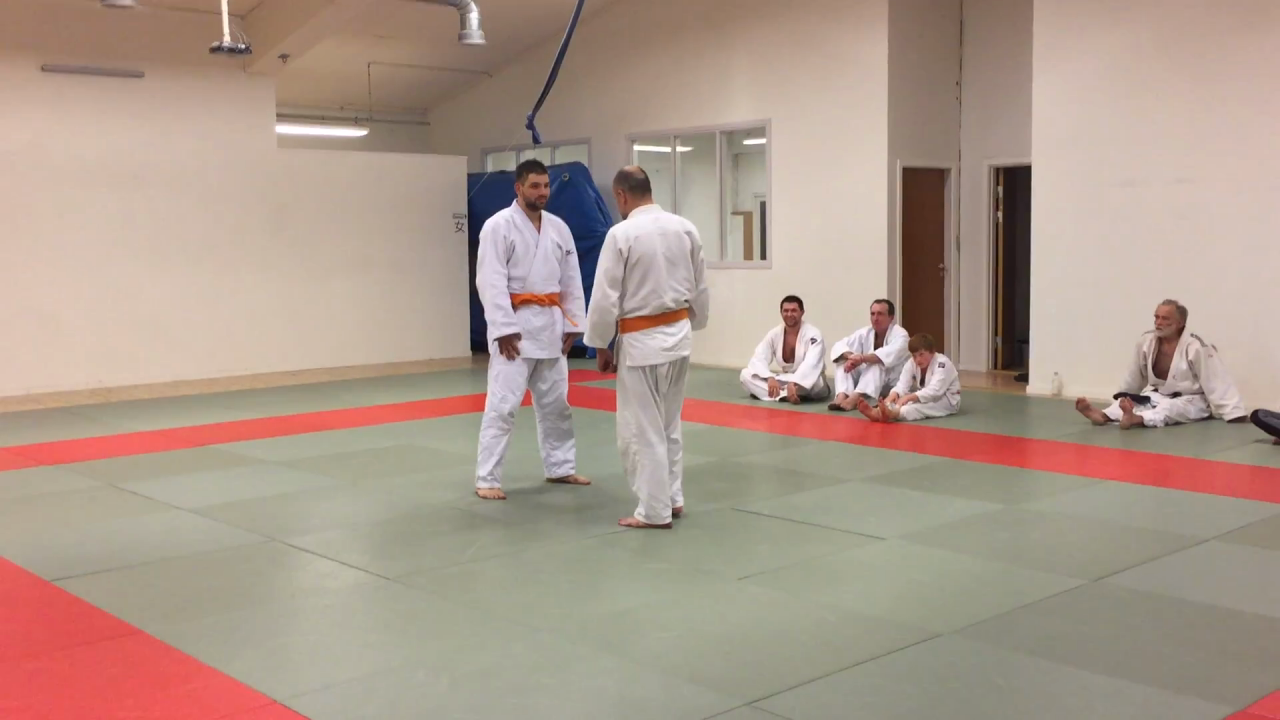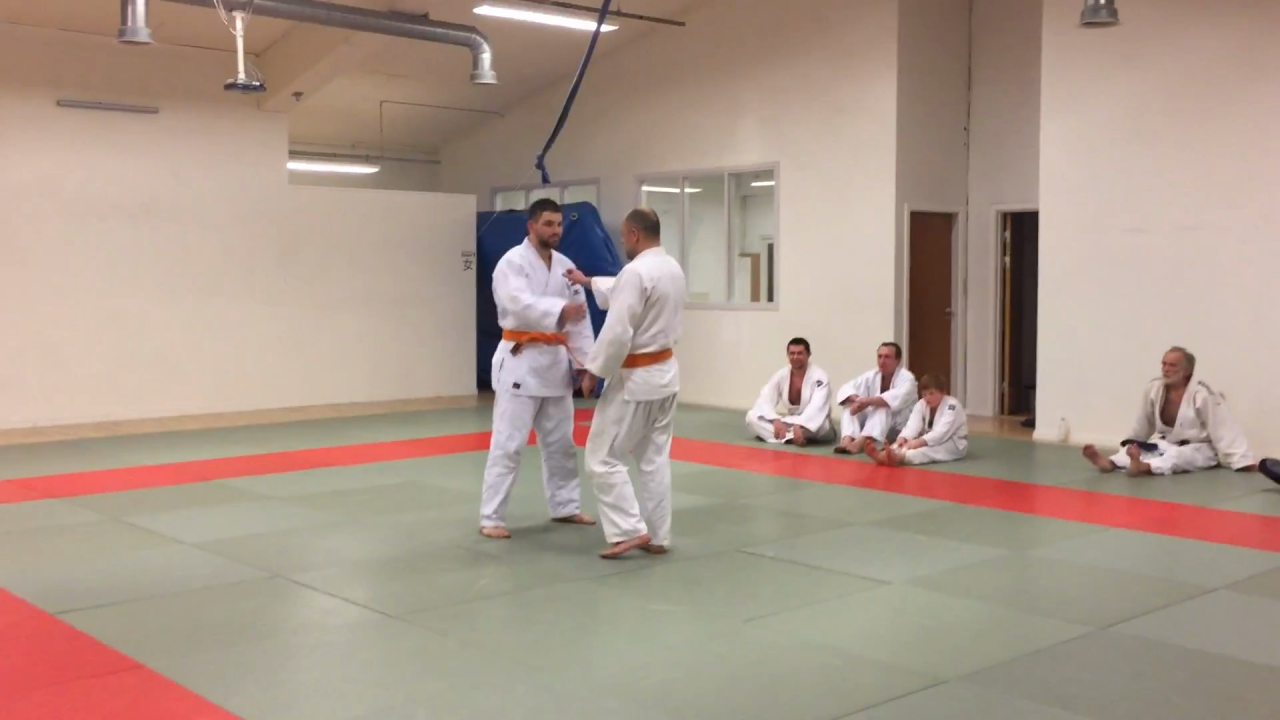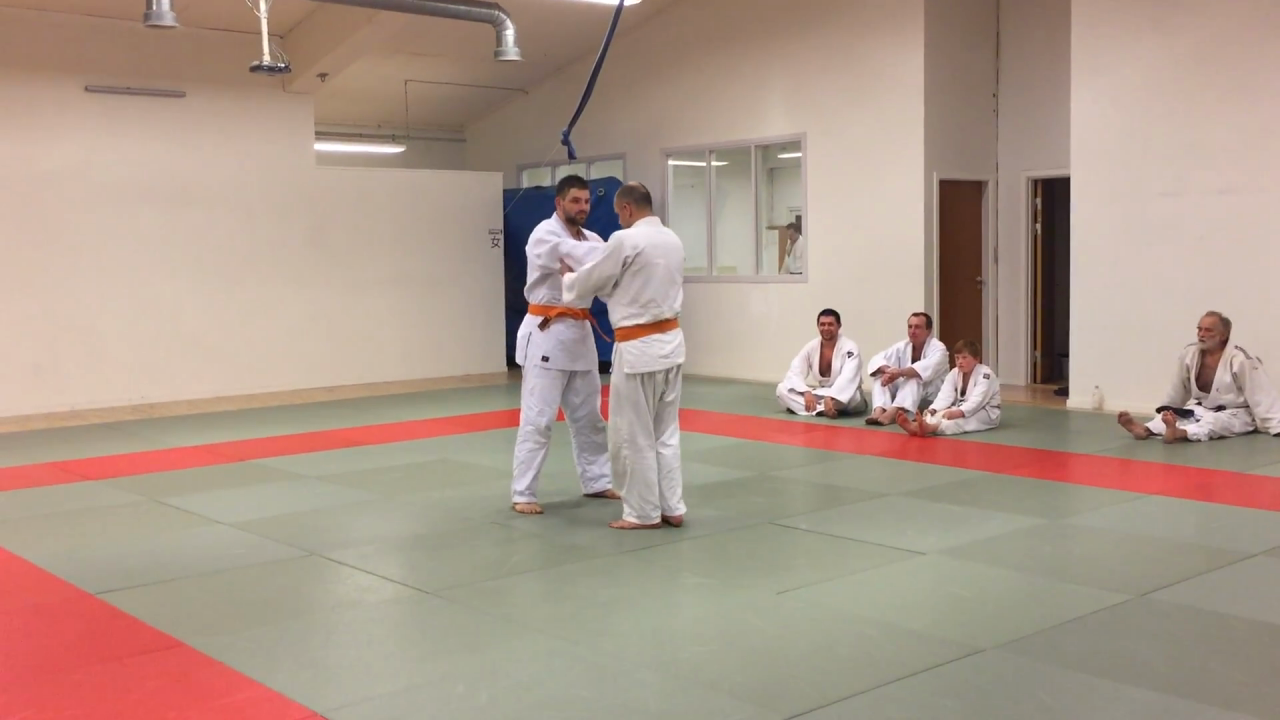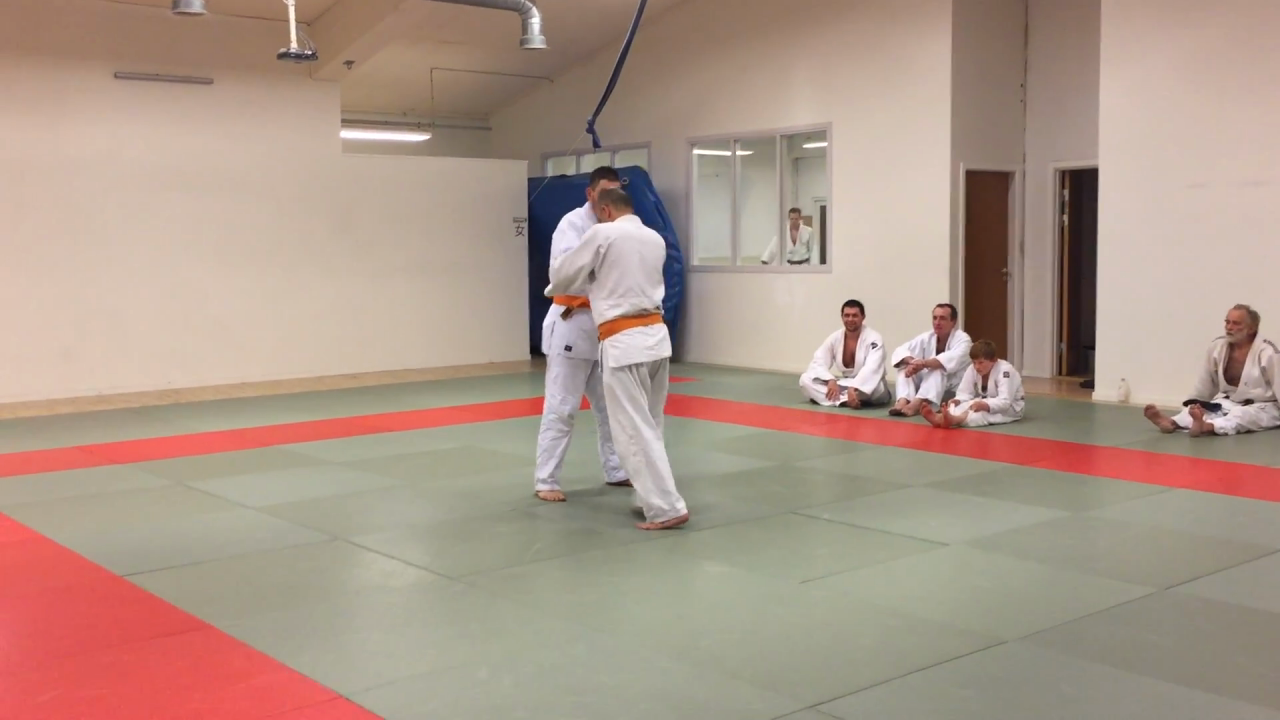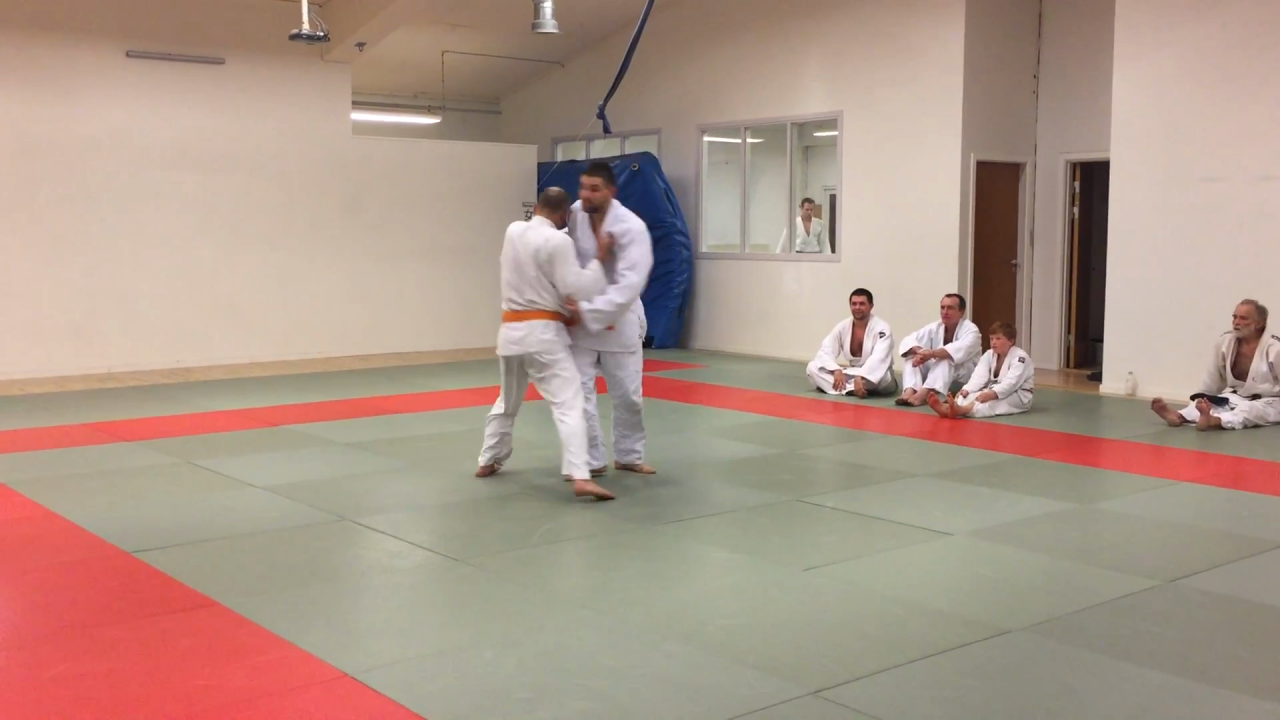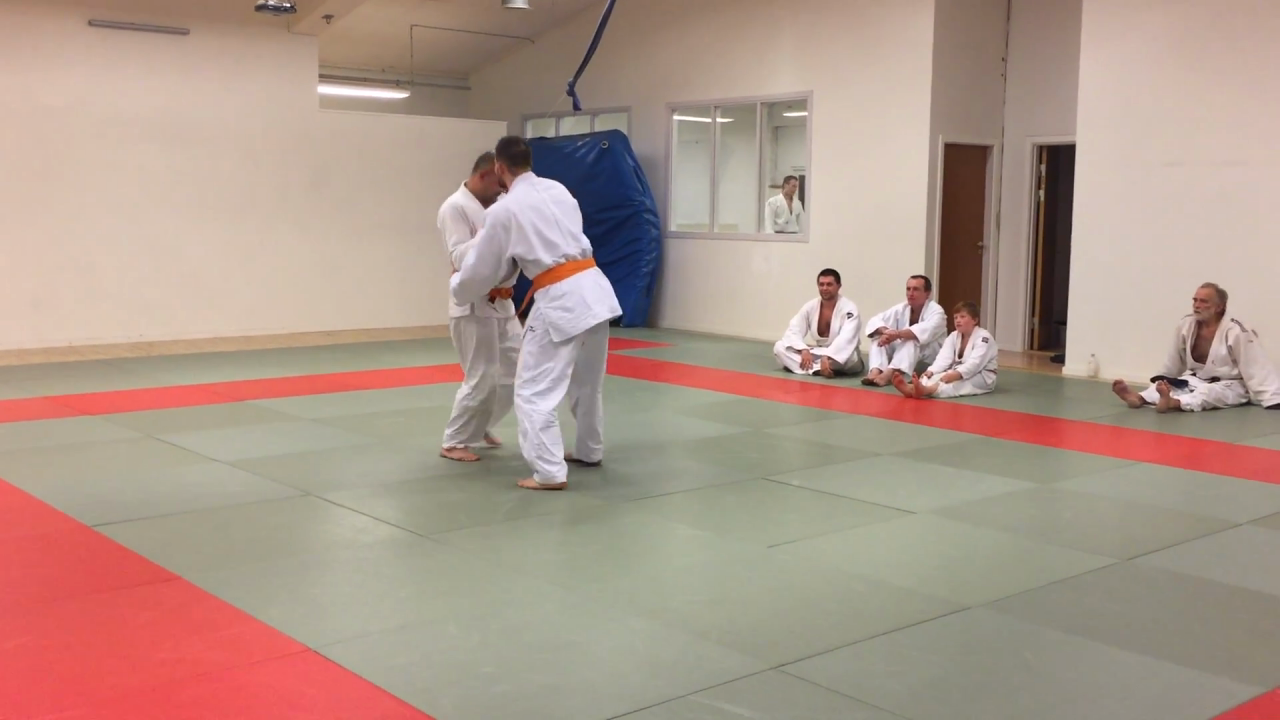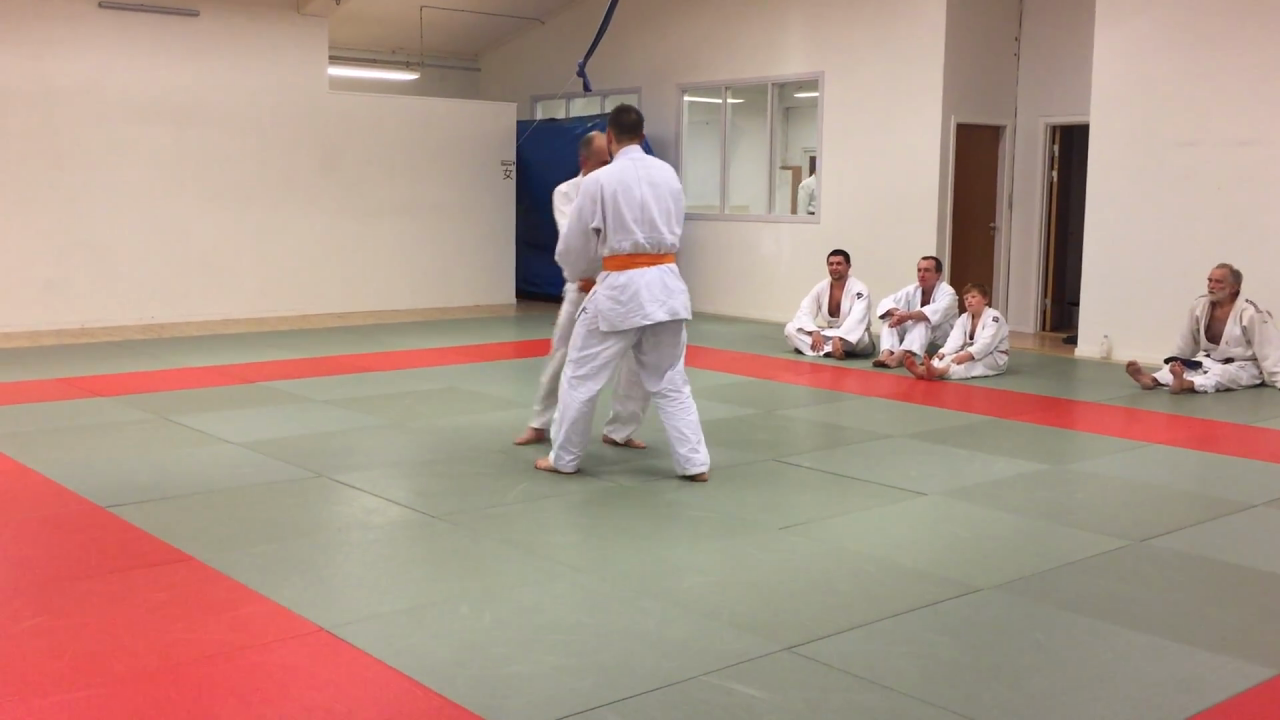
dt=0.7s
person 1, frame 1
left shoulder: (558, 227)
right shoulder: (499, 226)
left elbow: (571, 280)
right elbow: (491, 282)
left wrist: (573, 324)
right wrist: (503, 328)
left hip: (550, 324)
right hip: (515, 325)
left knee: (555, 403)
right knee: (503, 404)
left ankle: (560, 467)
right ankle: (487, 479)
person 1, frame 2
left shoulder: (565, 266)
right shoulder: (513, 261)
left elbow: (580, 318)
right elbow: (520, 302)
left wrist: (584, 361)
right wrist: (560, 311)
left hip: (556, 363)
right hip: (521, 360)
left knee: (560, 441)
right knee: (508, 443)
left ankle: (565, 507)
right ankle: (491, 517)
person 1, frame 3
left shoulder: (590, 239)
right shoulder: (544, 234)
right elbow: (568, 253)
right wrist: (608, 252)
left hip: (580, 333)
right hip: (546, 335)
left knee: (588, 416)
right knee: (538, 419)
left ankle: (597, 482)
right ankle: (523, 493)
person 1, frame 4
right shoulder: (573, 223)
right hip: (572, 323)
left knee: (613, 404)
right knee: (561, 407)
left ankle: (618, 471)
right ankle: (546, 481)
person 1, frame 5
left shoulder: (632, 229)
right shoulder: (576, 214)
left elbow: (629, 286)
left wrist: (586, 310)
left hip: (619, 315)
right hip: (582, 315)
left knee: (627, 393)
right knee: (579, 388)
left ankle: (630, 455)
right ankle: (593, 459)
person 1, frame 6
left shoulder: (502, 211)
right shoulder: (557, 190)
left elbow: (482, 270)
left wrist: (458, 287)
left hip: (560, 299)
right hip: (594, 288)
left knee: (535, 388)
right knee: (587, 381)
left ankle: (550, 473)
right ankle: (588, 450)
person 1, frame 7
left shoulder: (599, 181)
right shoulder: (666, 173)
left elbow: (574, 245)
left wrist: (577, 270)
left hip: (621, 287)
right hip: (666, 282)
left knee: (583, 377)
right knee: (671, 382)
left ankle: (563, 458)
right ankle: (694, 463)
person 2, frame 1
left shoulder: (621, 235)
right shoulder: (685, 228)
left elbow: (605, 298)
right elbow: (700, 288)
left wrist: (601, 347)
left hip: (641, 340)
right hip: (678, 334)
left knee: (642, 430)
right knee: (668, 425)
left ankle: (654, 511)
right ankle: (672, 497)
person 2, frame 2
left shoulder: (636, 271)
right shoulder: (673, 269)
left elbow: (617, 331)
left wrist: (594, 372)
right wrist: (591, 283)
left hip: (635, 376)
right hip: (665, 372)
left knee: (603, 456)
right knee: (655, 458)
left ankle: (631, 529)
right ankle: (656, 536)
person 2, frame 3
left shoulder: (626, 240)
right shoulder: (673, 240)
left elbow: (591, 282)
left wrist: (569, 277)
right wrist: (584, 273)
left hip: (638, 349)
right hip: (670, 341)
left knee: (632, 437)
right knee: (666, 433)
left ankle: (643, 513)
right ankle: (671, 508)
person 2, frame 4
left shoulder: (602, 234)
right shoulder: (656, 239)
left elbow: (562, 278)
left wrist: (557, 273)
left hip: (623, 342)
right hip: (657, 334)
left knee: (635, 431)
right knee: (649, 425)
left ankle: (666, 510)
right ankle: (654, 498)
person 2, frame 5
left shoulder: (514, 231)
right shoulder: (556, 241)
right elbow: (578, 290)
right wrist: (600, 259)
left hip: (511, 332)
right hip: (543, 333)
left knee: (508, 399)
right knee: (569, 405)
left ankle: (489, 461)
right ankle: (580, 479)
person 2, frame 6
left shoulder: (496, 202)
right shoulder: (455, 208)
right elbow: (461, 260)
left hip: (500, 303)
right hip: (474, 307)
left knee: (514, 370)
right knee: (482, 379)
left ankle: (479, 427)
right ankle: (454, 443)
person 2, frame 7
right shoulder: (565, 192)
right hip: (585, 292)
left knee: (634, 364)
right knee: (561, 361)
left ankle: (620, 431)
right ankle: (541, 421)
